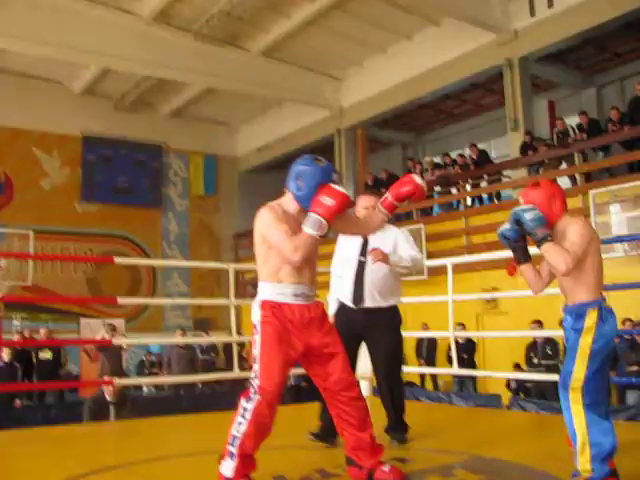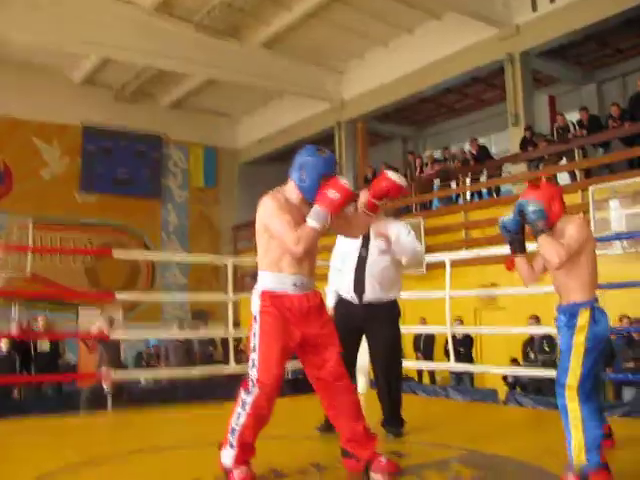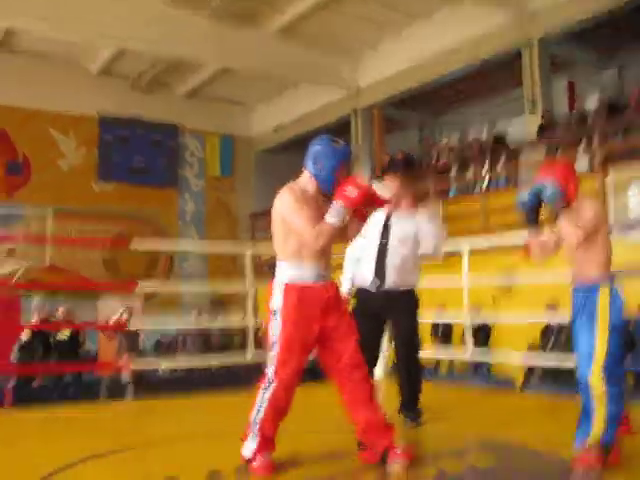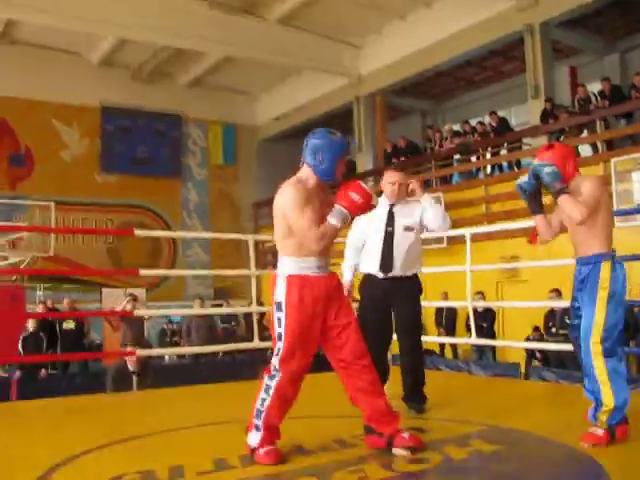
dt=0.1s
person 1, frame 1
left shoulder: (320, 211)
right shoulder: (270, 214)
left elbow: (365, 226)
right elbow: (295, 254)
left wrist: (395, 197)
right wrist: (320, 215)
left hip: (311, 311)
right hip: (275, 311)
left knee: (343, 385)
right knee: (266, 390)
person 1, frame 2
left shoulder: (317, 203)
right shoulder: (272, 203)
left elbow: (355, 228)
right elbow: (297, 246)
left wrist: (375, 195)
right wrist: (325, 207)
left hip: (309, 301)
right hip: (273, 301)
left knee: (336, 376)
right knee: (264, 382)
left ankle: (361, 452)
person 1, frame 3
left shoulder: (324, 196)
right shoulder: (291, 197)
right elbow: (317, 241)
left wrist: (364, 205)
right wrist: (346, 202)
left hip: (325, 289)
right hip: (293, 292)
left knee: (352, 366)
right knee: (282, 372)
left ankle: (378, 442)
right ankle: (256, 448)
person 1, frame 4
left shoulder: (320, 190)
right shoulder: (293, 191)
right elbow: (316, 242)
left wrist: (355, 205)
right wrist: (344, 207)
left hip: (325, 282)
right hip: (295, 284)
left knee: (355, 357)
right knee: (288, 364)
left ankle: (383, 429)
right ankle: (261, 438)
person 2, frame 1
left shoulder: (577, 226)
right shoulder: (555, 239)
left elbow: (565, 265)
right elbow: (537, 284)
left wrist: (540, 235)
right wrist: (518, 250)
left hip: (590, 317)
right hip: (579, 318)
left knee: (575, 392)
right knee: (591, 390)
right ankle: (600, 444)
person 2, frame 2
left shoulder: (576, 225)
right shoulder: (552, 236)
left elbow: (558, 259)
right elbow: (529, 276)
left wrist: (539, 227)
right wrist: (515, 242)
left hip: (582, 316)
right hip: (571, 316)
left knee: (571, 389)
right knee: (584, 385)
right ankle: (598, 431)
person 2, frame 3
left shoulder: (589, 208)
right shoulder: (564, 219)
left elbow: (576, 238)
right elbow: (541, 249)
left hip: (599, 296)
right hip: (582, 296)
left knee: (594, 372)
right knee: (590, 370)
left ankle: (598, 444)
right ankle: (611, 421)
person 2, frame 4
left shoulder: (591, 185)
right shoulder: (566, 198)
left elbow: (581, 216)
right elbow: (546, 235)
left wrist: (557, 189)
right wrist: (533, 202)
left hip: (601, 271)
right hip: (584, 271)
left knee: (597, 345)
right knee: (583, 340)
left ankle: (612, 420)
right ankle: (603, 394)
person 3, frame 1
left shoulder: (396, 235)
right shoulder: (346, 239)
left elbow: (416, 262)
right elbow: (336, 275)
left wrist: (389, 258)
right wrist: (332, 309)
left hip: (382, 315)
right hip: (347, 312)
left knee: (388, 374)
left ankle: (396, 427)
right ankle: (329, 429)
person 3, frame 2
left shoulder: (397, 229)
left elbow: (417, 257)
right elbow: (335, 268)
left wrist: (391, 240)
right wrist: (331, 302)
left hip: (382, 310)
right hip: (347, 307)
left knee: (387, 369)
left ankle: (393, 422)
person 3, frame 3
left shoulder: (416, 219)
right shoulder: (367, 220)
left elbow: (435, 246)
right elbow: (354, 254)
left wrist: (415, 217)
right wrist: (346, 288)
left hip: (400, 296)
right hip: (367, 294)
left knee: (406, 352)
right knee: (361, 349)
left ankle: (410, 406)
person 3, frame 4
left shoulder: (417, 208)
right shoulder: (369, 210)
left elbow: (443, 225)
right elbow: (354, 243)
left wrist: (422, 196)
right wrist: (347, 277)
left hip: (405, 285)
right hip: (373, 283)
left knee: (410, 341)
right knee: (370, 339)
left ankle: (414, 396)
